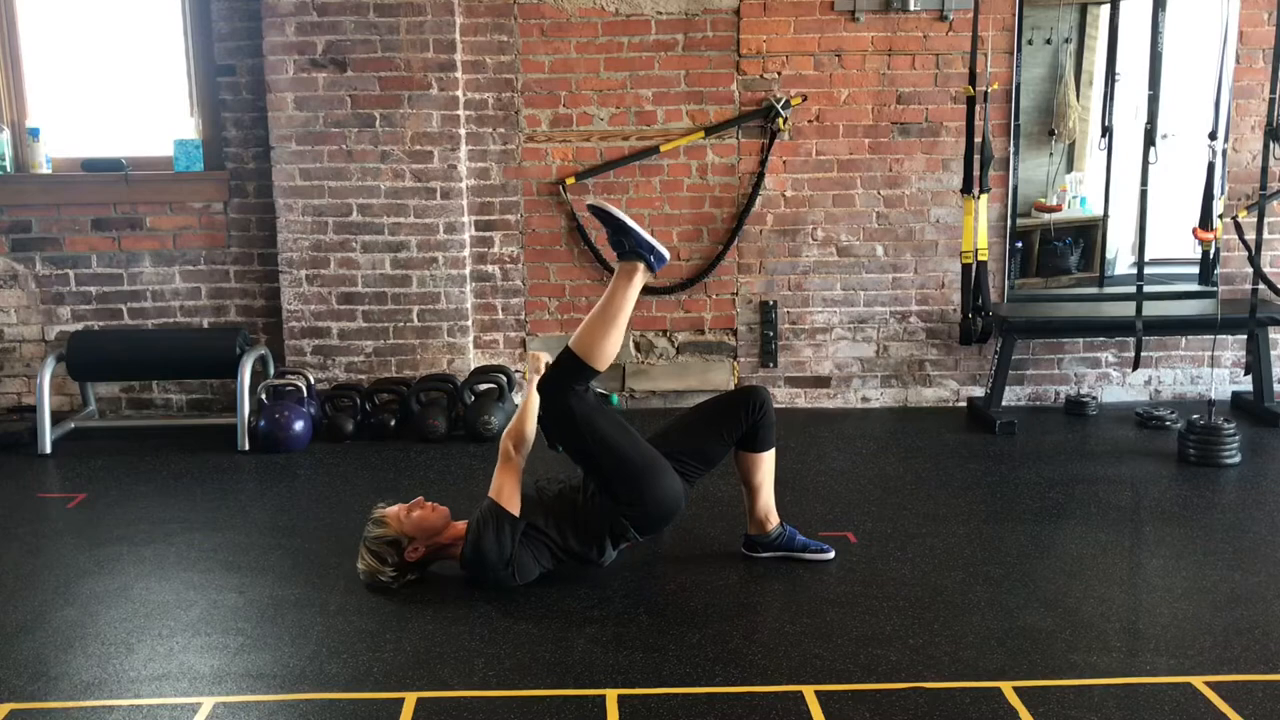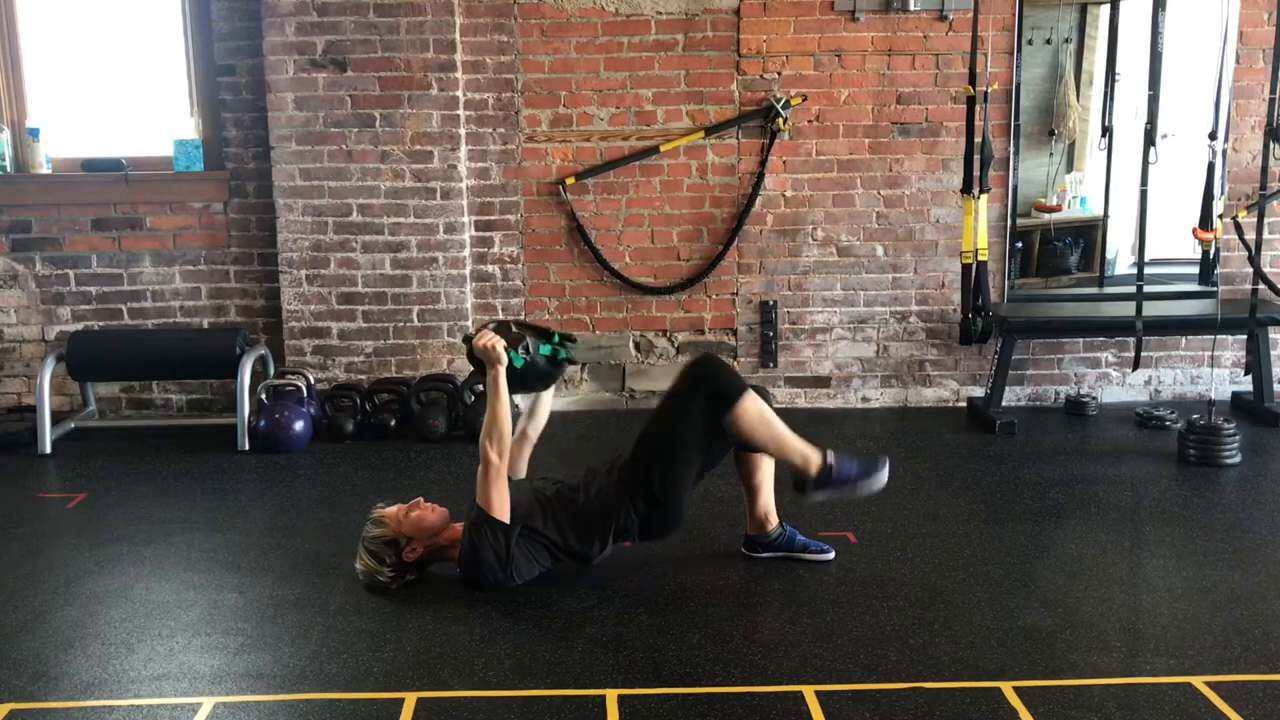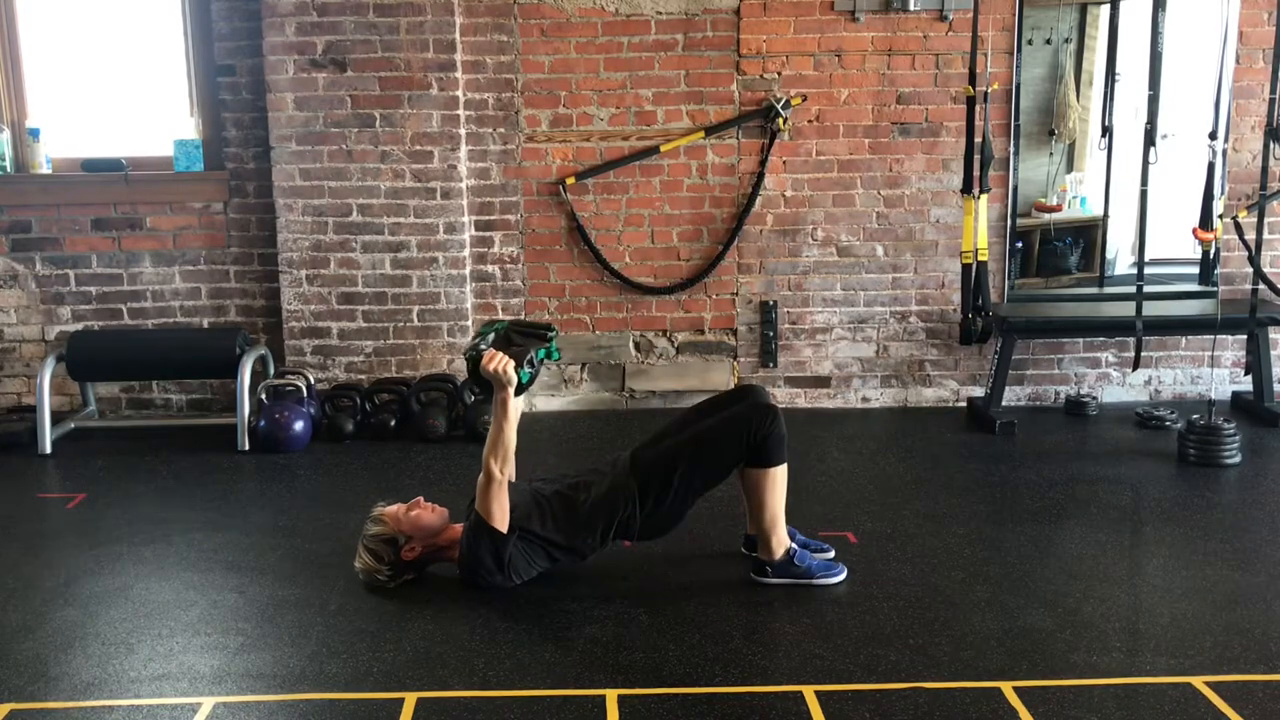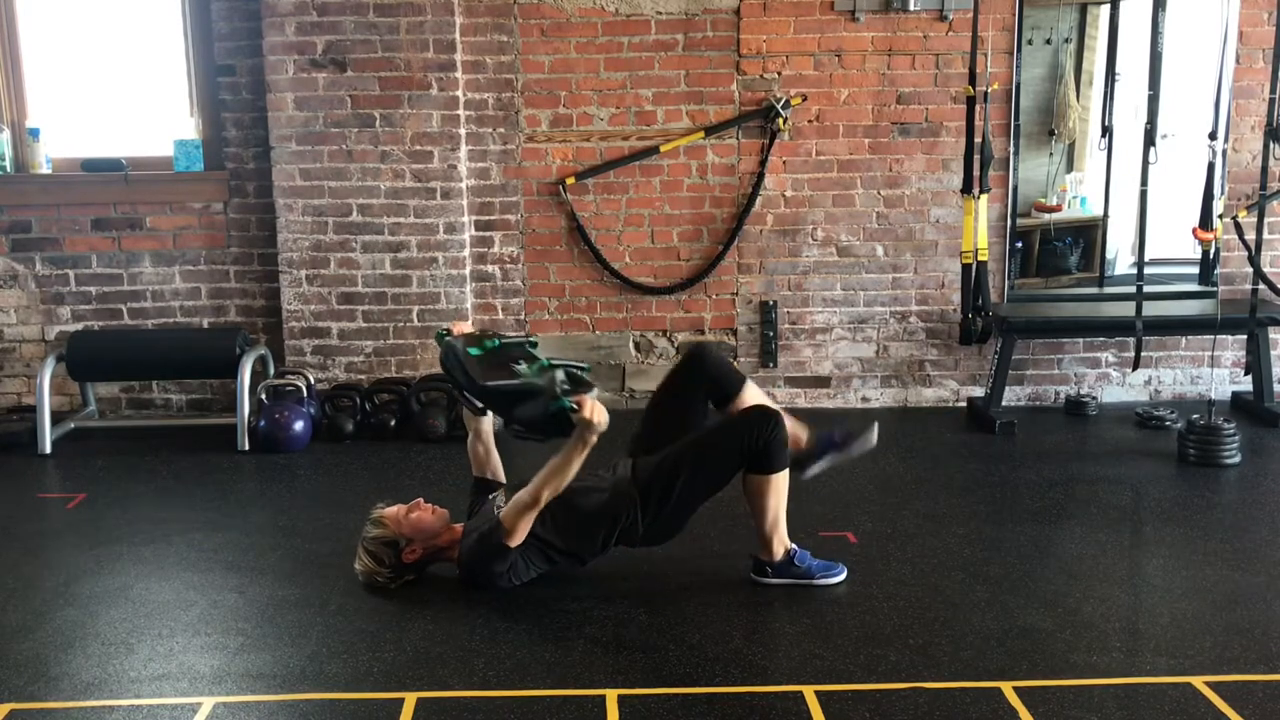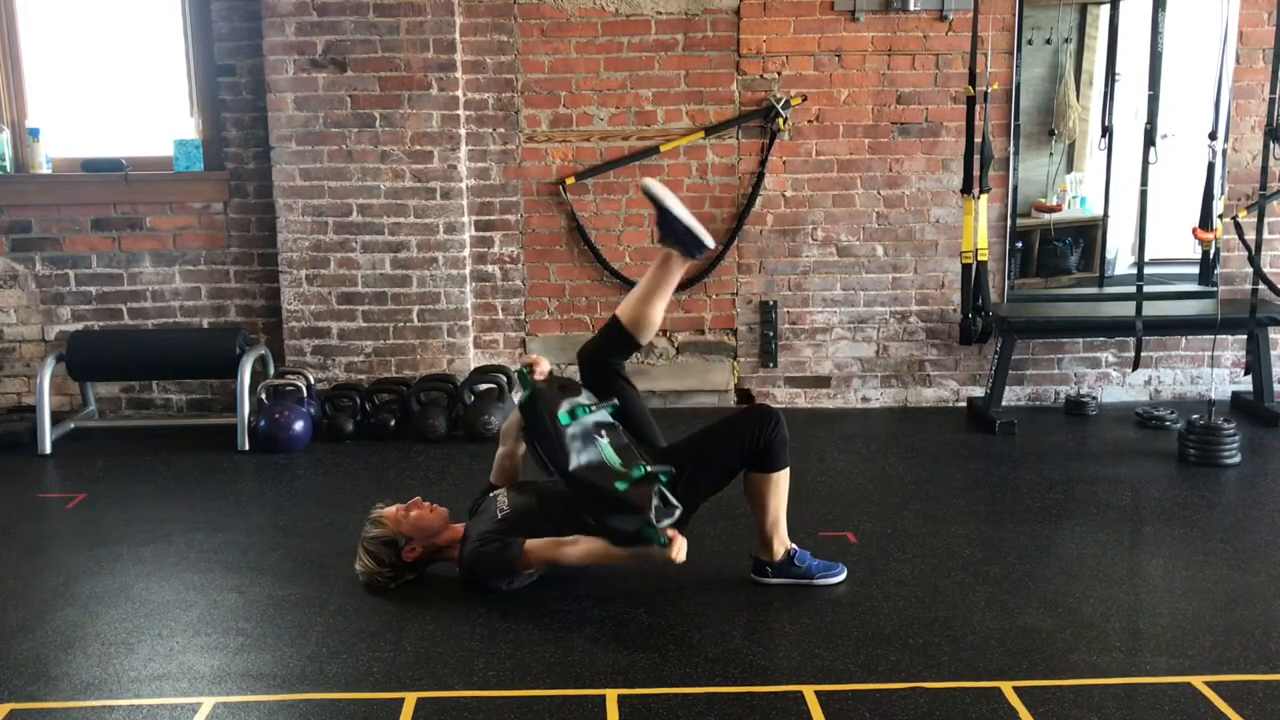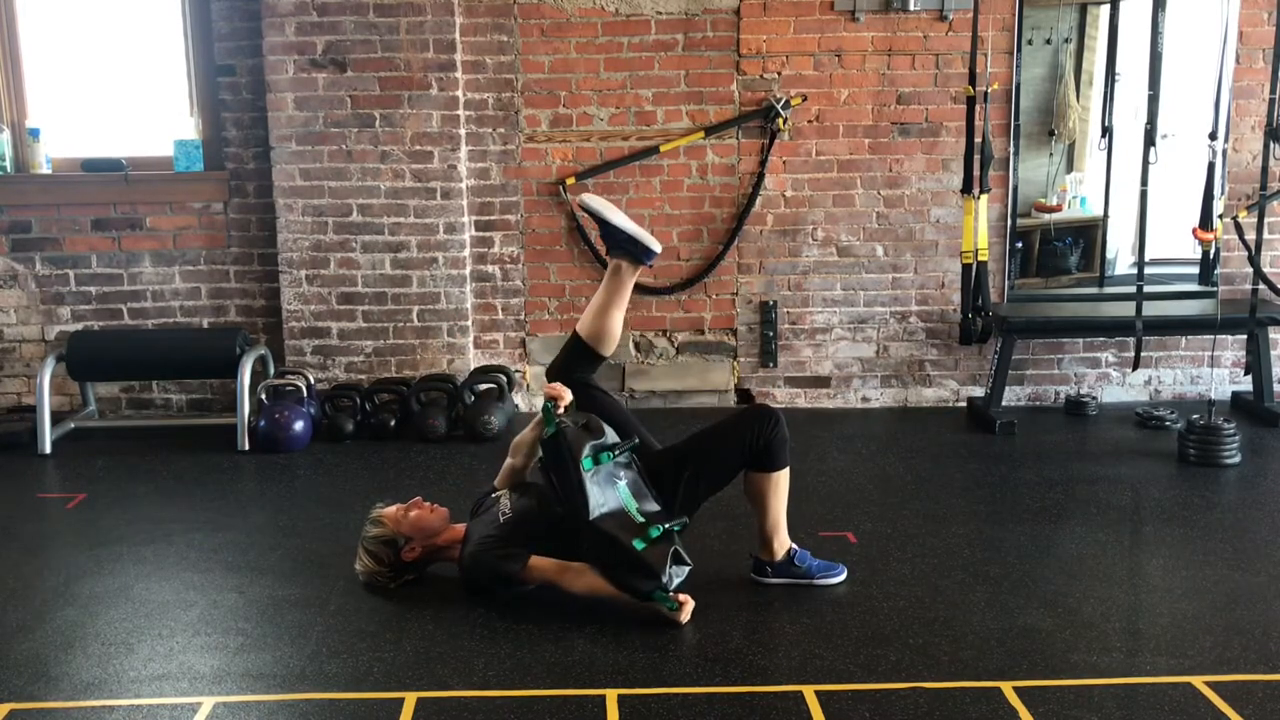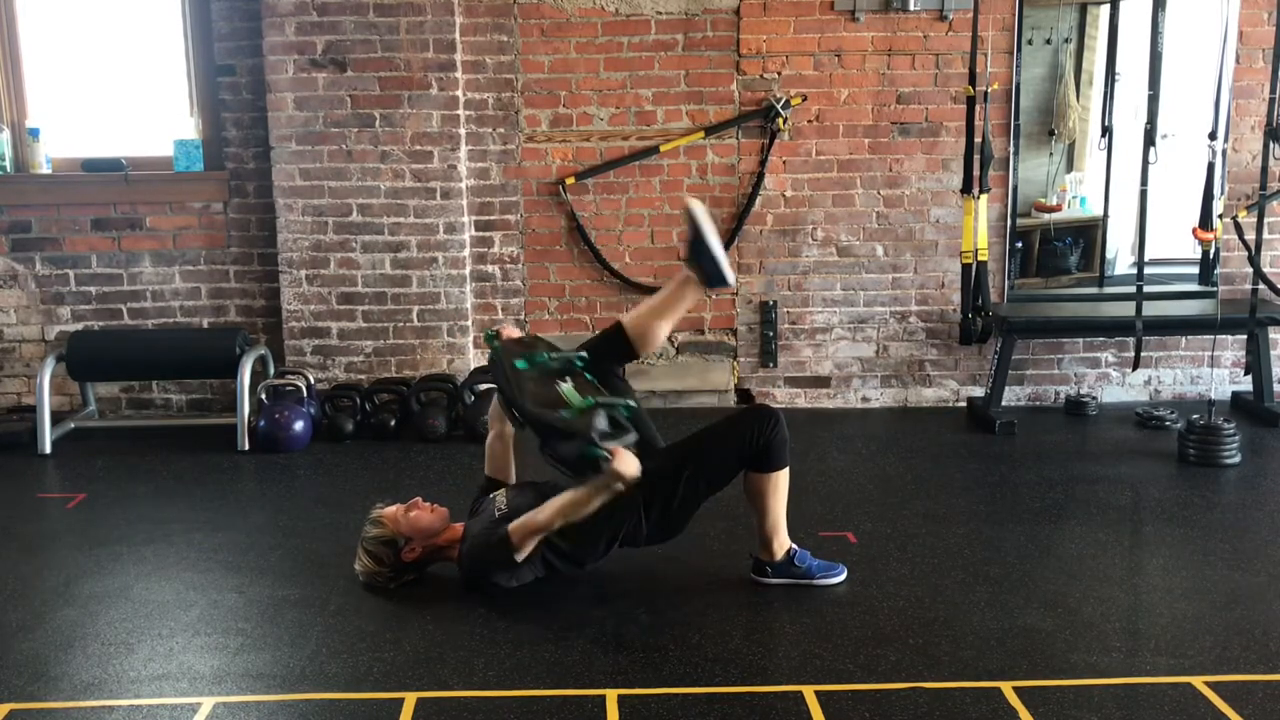
dt=0.7s
person 1, frame 1
left shoulder: (482, 536)
right shoulder: (484, 554)
right elbow: (513, 451)
right wrist: (535, 380)
left hip: (646, 488)
right hip: (644, 499)
left knee: (751, 402)
right knee: (558, 388)
left ankle: (766, 532)
right ankle: (634, 268)
person 1, frame 2
left shoulder: (478, 530)
right shoulder: (483, 558)
left elbow: (520, 445)
right elbow: (493, 459)
left wrist: (543, 382)
right wrist: (495, 370)
left hip: (620, 484)
right hip: (643, 501)
left knee: (747, 398)
right knee: (706, 375)
left ankle: (766, 530)
right ankle: (816, 468)
person 1, frame 3
left shoulder: (476, 523)
right shoulder: (480, 560)
left elbow: (499, 464)
right elbow: (494, 473)
left wrist: (508, 385)
right wrist: (504, 391)
left hip: (630, 473)
right hip: (643, 498)
left knee: (751, 399)
right knee: (763, 422)
left ankle: (764, 531)
right ankle: (776, 556)
person 1, frame 4
left shoulder: (482, 516)
right shoulder: (482, 560)
left elbow: (480, 441)
right elbow: (536, 498)
right wrist: (583, 438)
left hip: (634, 472)
right hip: (648, 504)
left knee: (700, 362)
right knee: (762, 426)
left ankle: (806, 448)
right ankle: (777, 557)
person 1, frame 5
left shoulder: (484, 511)
right shoulder: (482, 556)
left elbow: (508, 446)
right elbow: (563, 552)
right wrist: (654, 550)
left knee: (599, 358)
right knee: (763, 423)
left ankle: (679, 250)
right ankle: (775, 558)
person 1, frame 6
left shoulder: (486, 512)
right shoulder: (481, 559)
left elbow: (518, 458)
right elbow: (567, 575)
left wrist: (549, 412)
right wrist: (658, 599)
right hip: (654, 495)
left knee: (567, 375)
right knee: (763, 423)
left ankle: (625, 262)
person 1, frame 7
left shoulder: (483, 511)
right shoulder: (482, 558)
left elbow: (499, 440)
right elbow: (544, 521)
right wrist: (609, 481)
left hip: (632, 478)
right hip: (650, 500)
left knee: (597, 359)
right knee: (762, 424)
left ankle: (700, 276)
right ankle: (777, 560)
